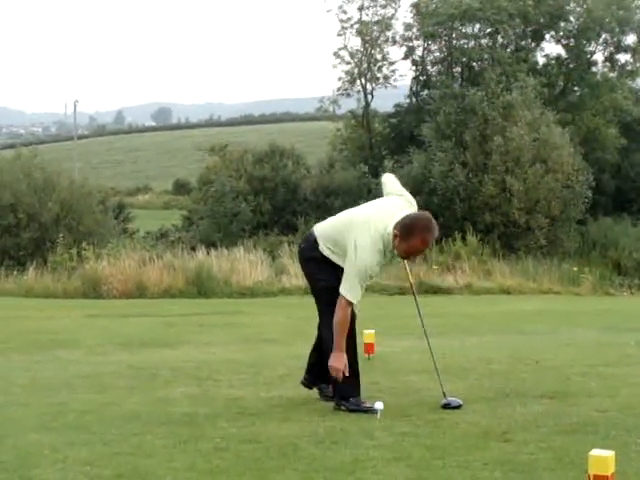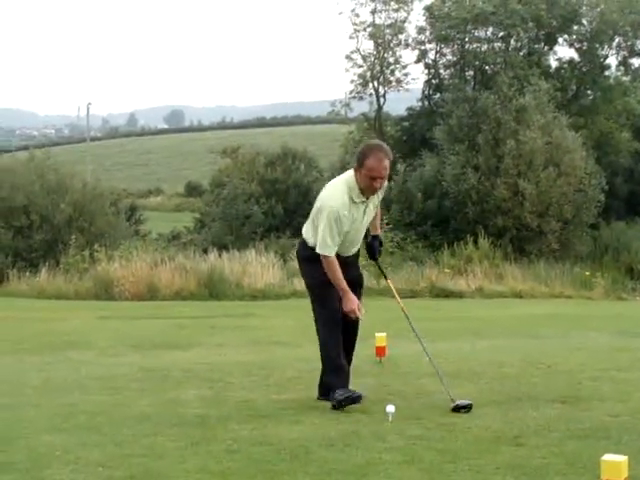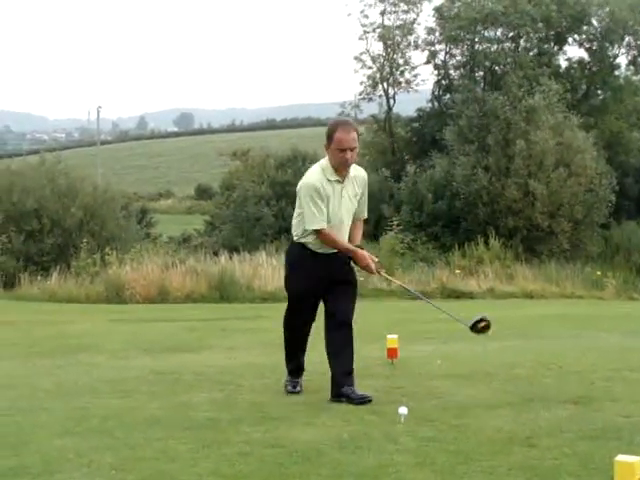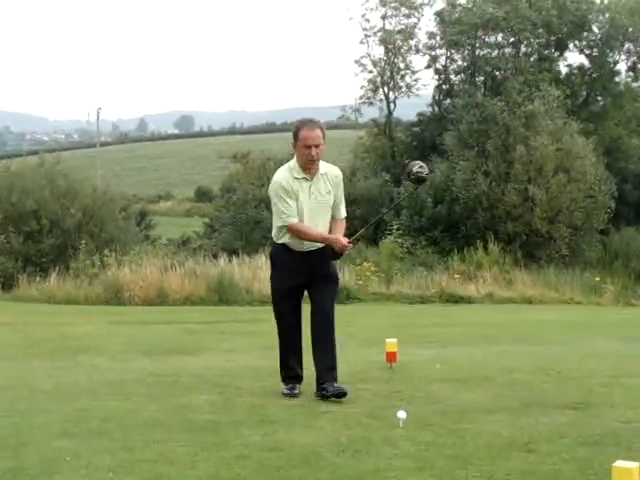
dt=0.4s
person 1, frame 1
left shoulder: (407, 209)
right shoulder: (368, 252)
left elbow: (387, 178)
right elbow: (345, 302)
right wrist: (338, 351)
left hip: (339, 252)
right hip: (318, 254)
left knee: (332, 319)
right knee: (341, 320)
left ankle: (317, 375)
right ankle: (347, 396)
person 1, frame 2
left shoulder: (379, 186)
right shoulder: (335, 201)
right elbow: (326, 254)
left wrist: (375, 238)
right wrist: (346, 295)
left hip: (349, 256)
right hip: (316, 256)
left knee: (350, 322)
right knee: (330, 319)
left ankle: (334, 386)
right ankle: (335, 387)
person 1, frame 3
left shoulder: (360, 177)
right shoulder: (312, 182)
right elbow: (320, 231)
left wrist: (357, 250)
right wrist: (356, 252)
left hip: (339, 258)
right hip: (306, 257)
left knee: (341, 322)
right knee: (299, 320)
left ankle: (343, 387)
right ankle: (294, 373)
person 1, frame 4
left shoulder: (334, 175)
right shoulder: (281, 180)
left elbow: (339, 215)
right elbow: (291, 225)
left wrist: (338, 239)
right wrist: (328, 238)
left hip: (322, 257)
right hip: (288, 256)
left knee: (324, 317)
right knee: (288, 322)
left ankle: (327, 381)
right ankle: (292, 379)
